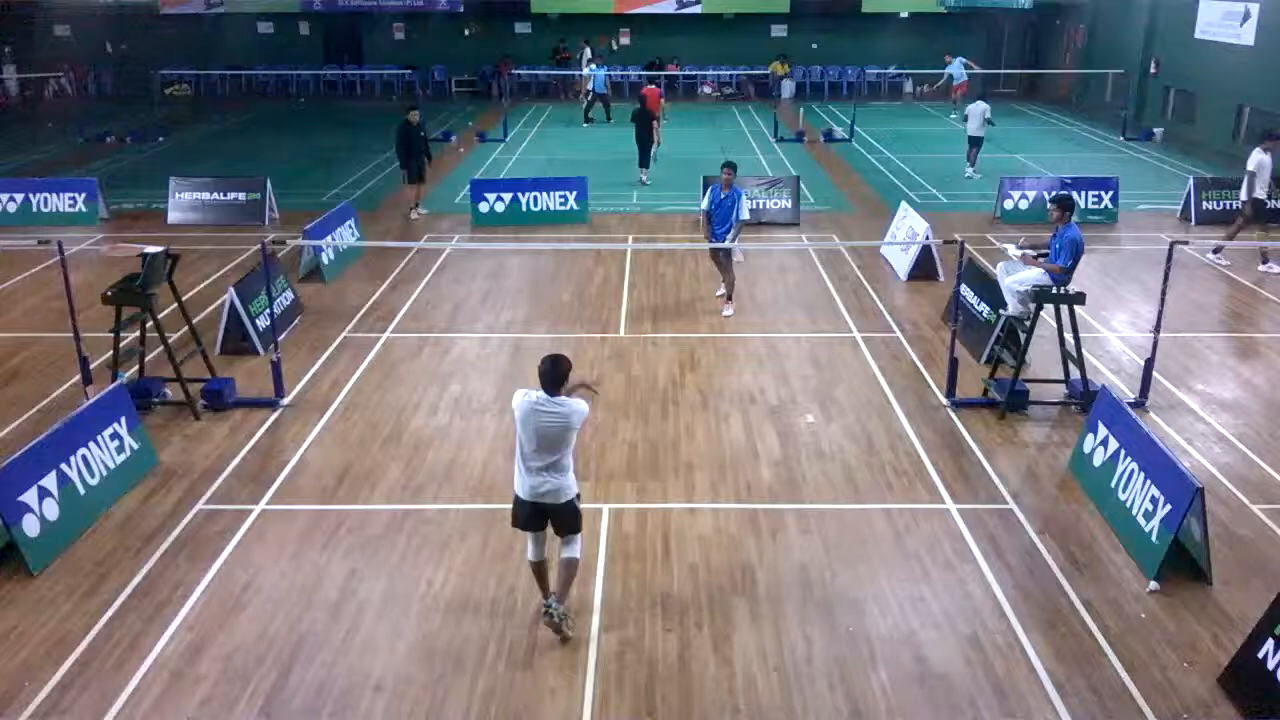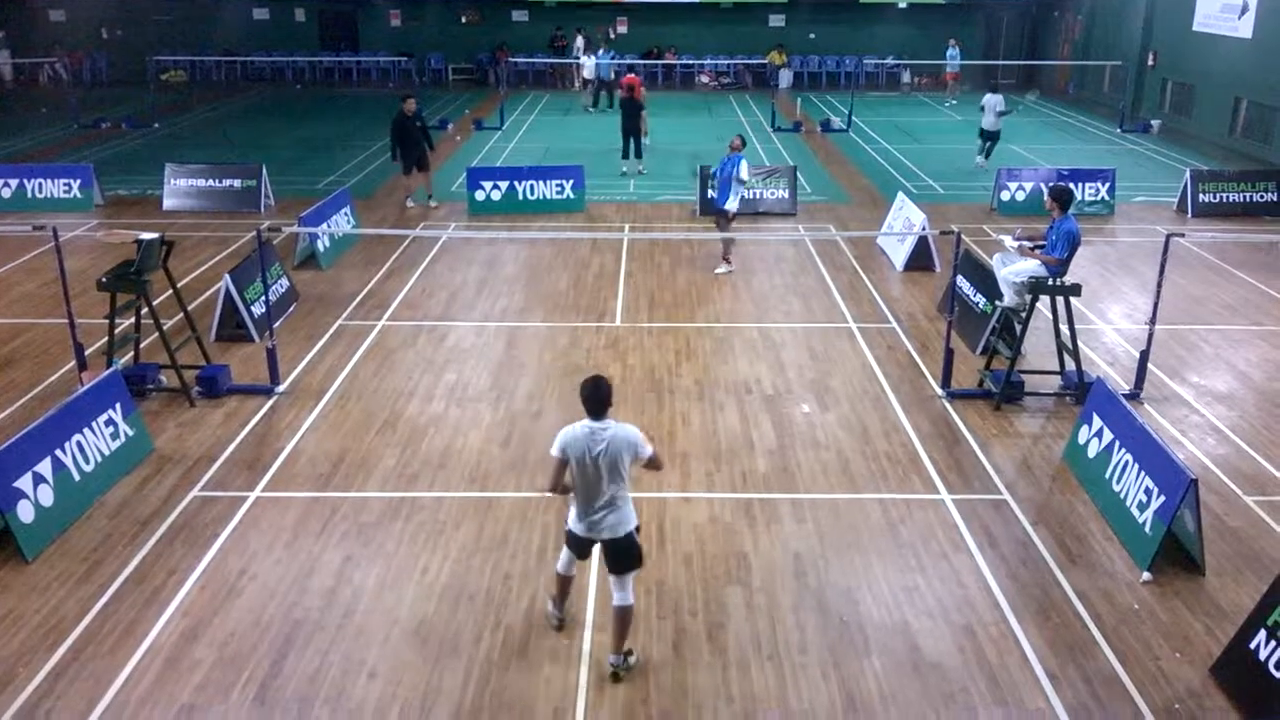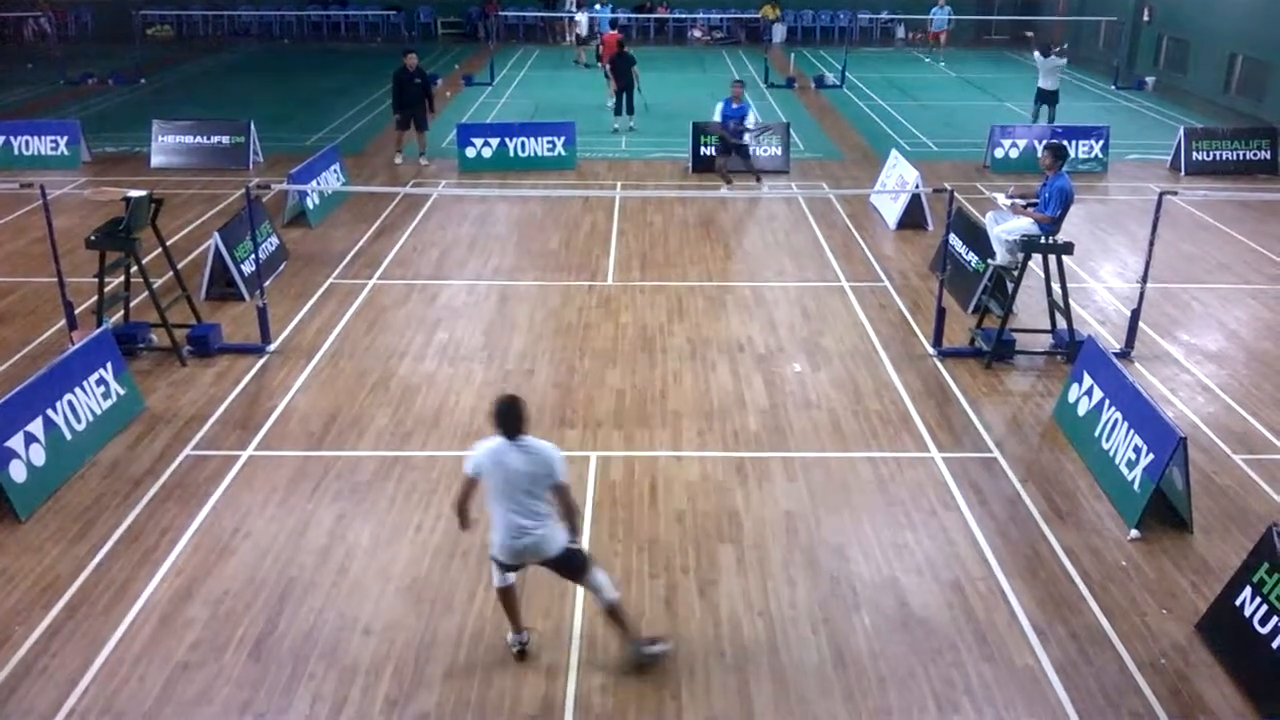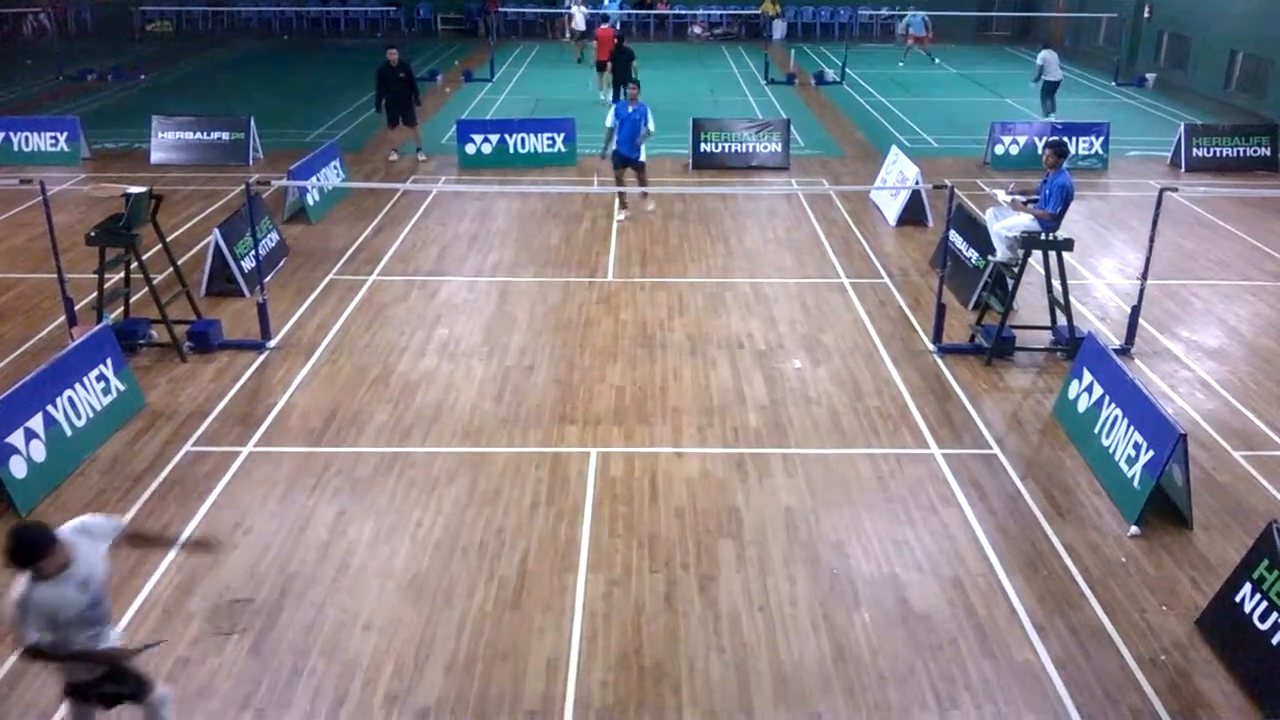
dt=1s
person 1, frame 1
left shoulder: (522, 401)
right shoulder: (577, 409)
left wrist: (573, 388)
right wrist: (574, 389)
left hip: (528, 491)
right hip: (562, 492)
left knee: (535, 546)
right knee: (571, 546)
left ankle: (547, 601)
right ankle: (558, 608)
person 1, frame 2
left shoulder: (568, 436)
right shoulder: (628, 434)
left elbow: (555, 486)
right elbow: (656, 464)
left hip: (581, 523)
right hip: (620, 525)
left knee: (568, 558)
right knee: (623, 589)
left ankle: (557, 610)
right ankle: (618, 657)
person 1, frame 3
left shoulder: (482, 452)
right shoulder: (547, 453)
left elbow: (462, 500)
right elbow: (568, 506)
left wrist: (463, 519)
right wrist: (574, 529)
left hip: (507, 545)
right hip: (548, 543)
left knee: (501, 571)
right knee: (600, 586)
left ankle: (518, 637)
right ankle: (639, 645)
person 1, frame 4
left shoulder: (84, 528)
right shoulder: (28, 598)
left elbow: (131, 536)
right elbow: (30, 650)
left wrist: (183, 544)
right wrist: (95, 657)
left hip: (102, 644)
right hip: (89, 668)
right knee: (158, 699)
